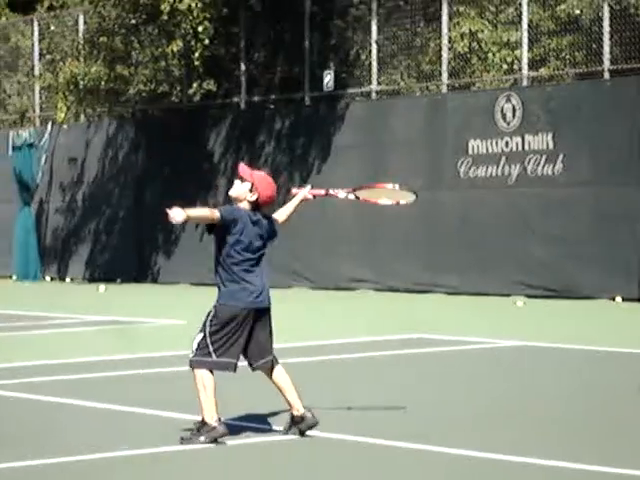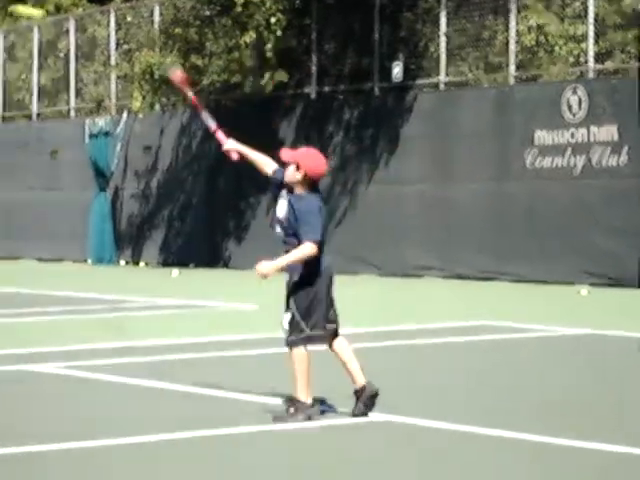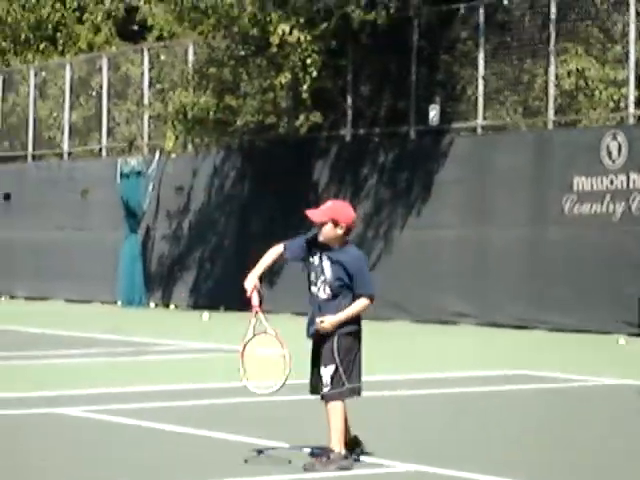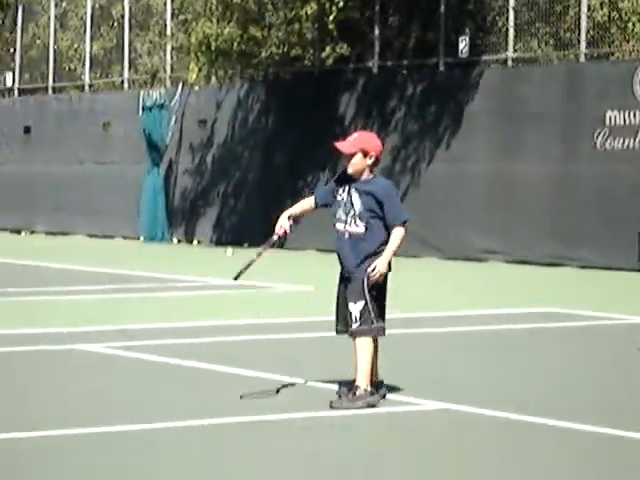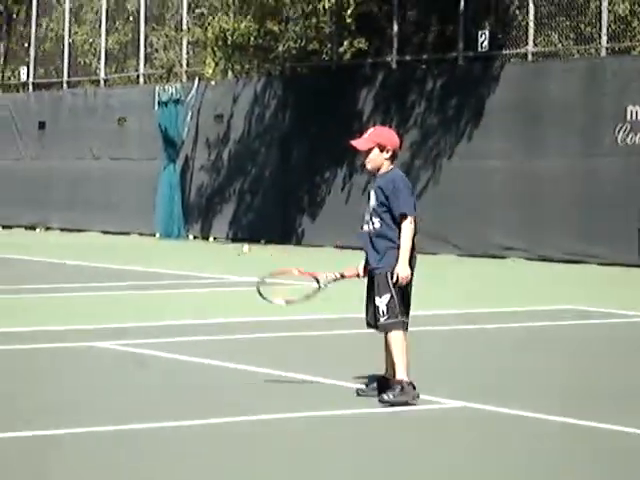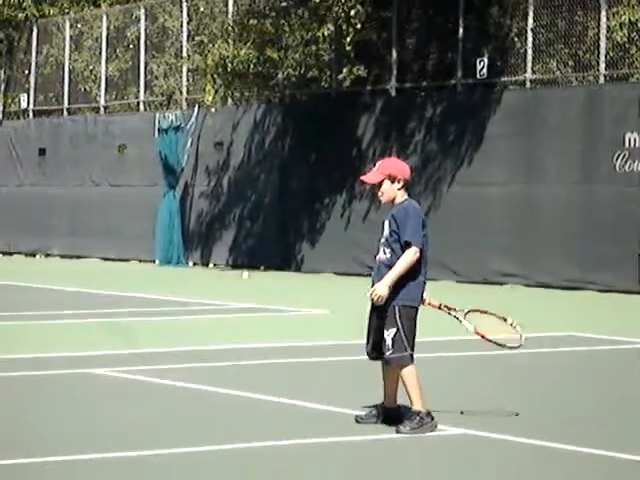
dt=0.3s
person 1, frame 1
left shoulder: (233, 215)
right shoulder: (262, 222)
left elbow: (212, 214)
right elbow: (276, 219)
left wrist: (185, 214)
right wrist: (297, 200)
left hip: (233, 303)
right hip: (259, 302)
left knee: (202, 360)
right knee: (267, 361)
left ankle: (210, 424)
right ankle: (301, 415)
person 1, frame 2
left shoulder: (309, 206)
right shoulder: (290, 188)
left elbow: (311, 247)
right elbow: (269, 166)
left wrist: (275, 264)
right wrist: (240, 148)
left hip: (306, 277)
right hip: (314, 275)
left knee: (297, 338)
right knee: (329, 333)
left ankle: (304, 403)
right ankle: (362, 386)
person 1, frame 3
left shoulder: (354, 259)
right shoulder: (312, 243)
left elbow: (366, 298)
right elbow: (280, 249)
left wrist: (337, 319)
right wrist: (255, 274)
left hip: (341, 332)
right hip: (320, 331)
left knee: (333, 390)
right knee: (327, 390)
left ankle: (338, 453)
right ankle: (348, 441)
person 1, frame 4
left shoulder: (383, 188)
right shoulder: (342, 182)
left elbow: (399, 227)
right elbow: (315, 199)
left wrist: (385, 258)
right wrist: (287, 214)
left hip: (369, 270)
right hip: (348, 269)
left knee: (364, 327)
right knee: (359, 328)
left ankle: (363, 390)
right ankle: (372, 382)
person 1, frame 5
left shoulder: (396, 181)
right shoulder: (379, 182)
left elbow: (408, 221)
left wrist: (403, 260)
right wrist: (365, 263)
left hip: (392, 267)
right hip: (378, 264)
left knee: (392, 322)
right knee: (384, 322)
left ankle: (405, 383)
right ankle: (389, 379)
person 1, frame 6
left shoulder: (409, 211)
right shoulder: (396, 212)
left elbow: (413, 251)
left wrist: (386, 282)
left hip: (400, 297)
right hip: (386, 296)
left knee: (400, 356)
right knee: (385, 354)
left ankle: (421, 414)
right ankle: (389, 407)
